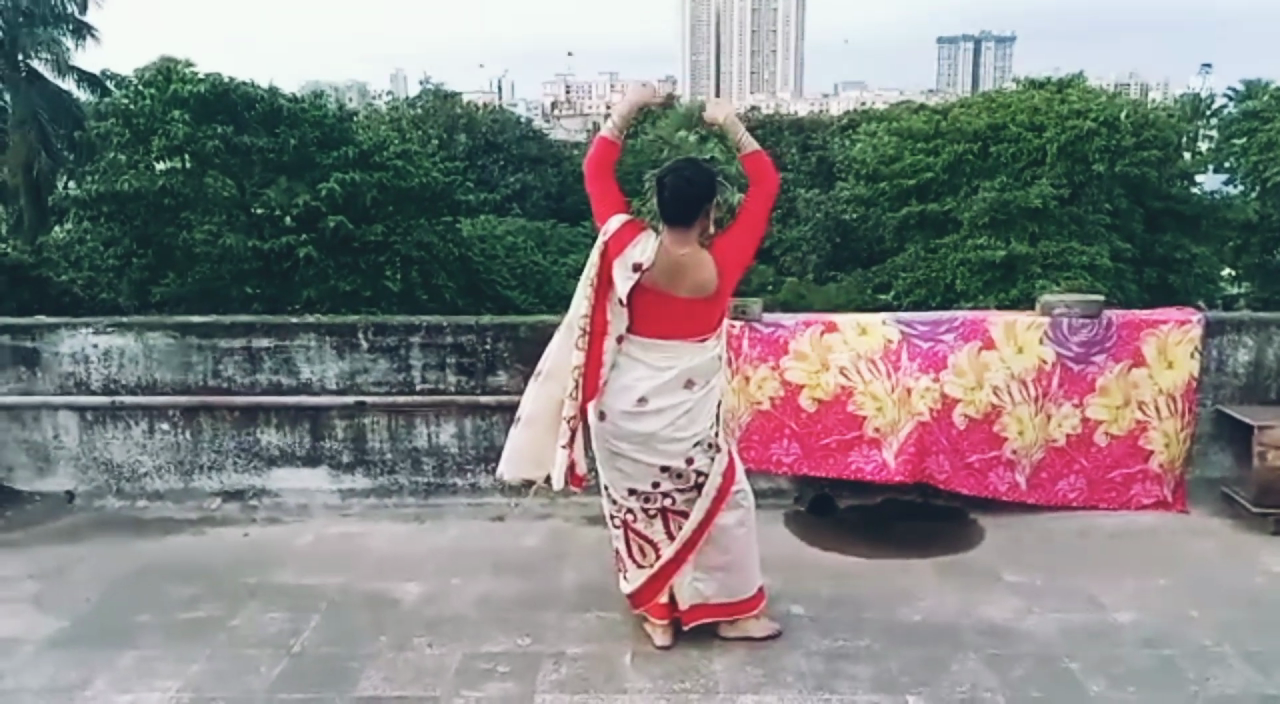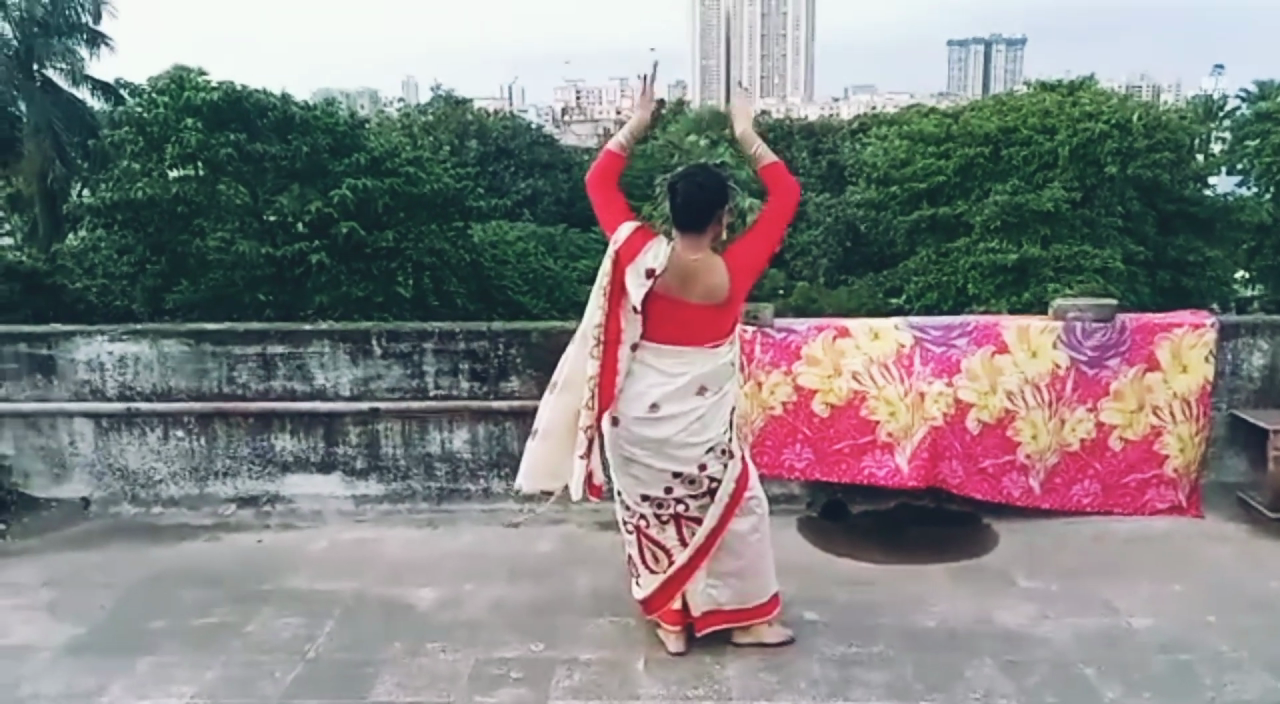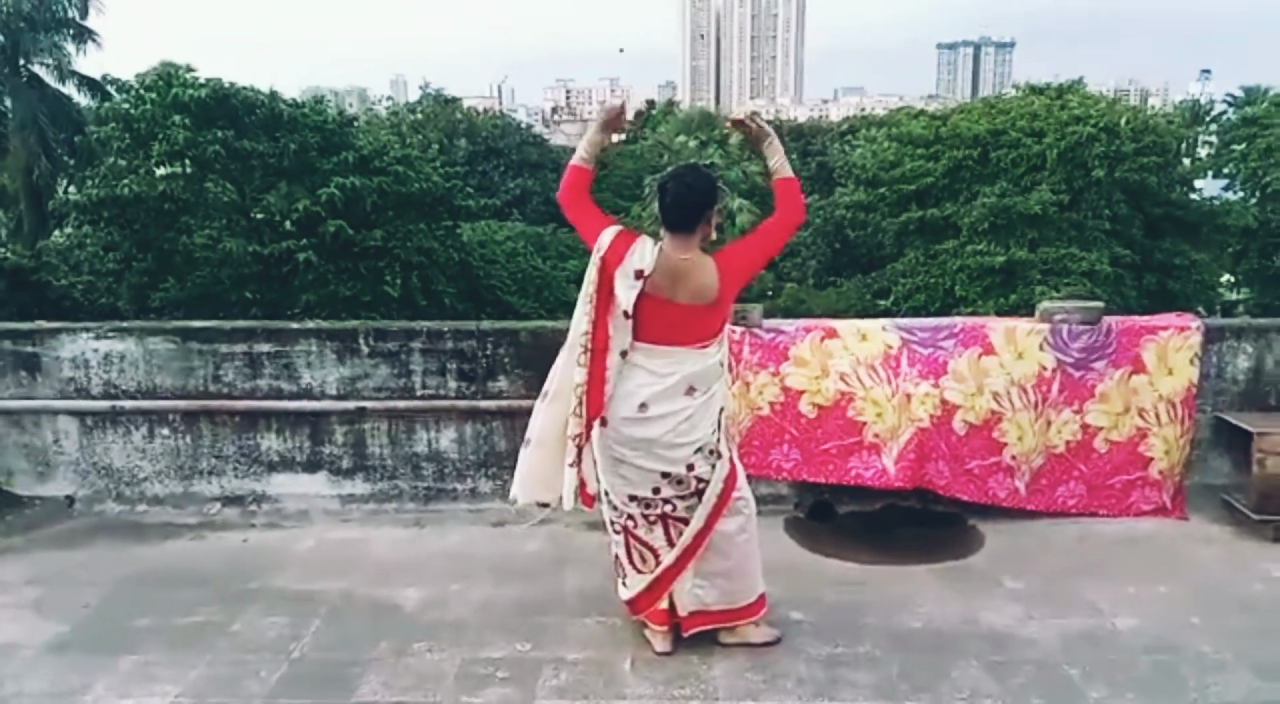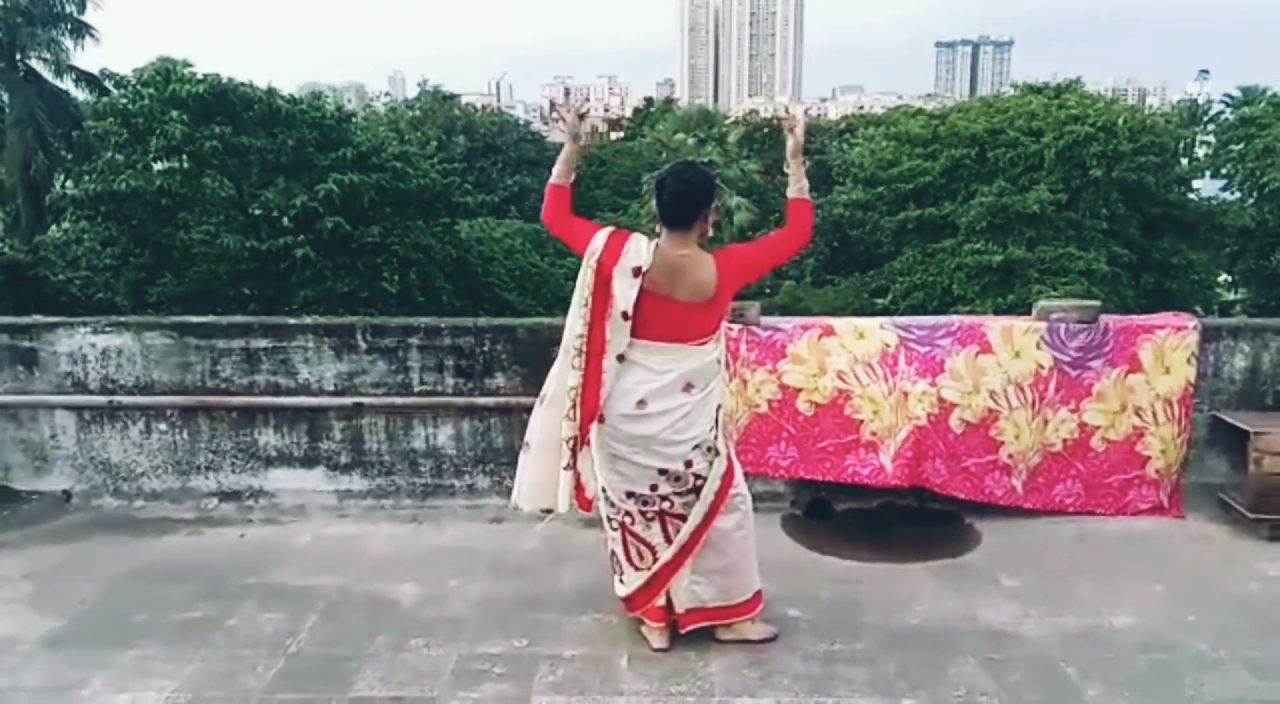
dt=0.3s
person 1, frame 1
left shoulder: (628, 251)
right shoulder: (721, 267)
left elbow: (596, 170)
right elbow: (766, 183)
left wrist: (627, 109)
right wrist: (731, 124)
left hip: (623, 413)
right hip: (686, 421)
left knee: (637, 511)
right knee: (723, 503)
left ankle: (657, 615)
right ankle: (733, 611)
person 1, frame 2
left shoulder: (639, 255)
right shoulder: (733, 272)
left elbow: (599, 181)
right elbow: (786, 196)
left wrist: (636, 124)
right wrist: (747, 135)
left hip: (636, 421)
right hip: (700, 427)
left knee: (651, 515)
right knee: (738, 508)
left ankle: (670, 619)
right ankle: (747, 616)
person 1, frame 3
left shoulder: (627, 258)
right shoulder: (723, 274)
left elbow: (571, 197)
right elbow: (791, 214)
left wrist: (598, 137)
right wrist: (768, 147)
left hip: (627, 420)
right hip: (690, 426)
left knee: (639, 515)
right knee: (724, 510)
left ankle: (657, 621)
right ankle: (734, 617)
person 1, frame 4
left shoulder: (622, 256)
right shoulder: (722, 270)
left elbow: (555, 215)
right elbow: (798, 232)
left wrist: (572, 148)
right wrist: (795, 162)
left hip: (625, 416)
right hip: (687, 423)
left knee: (635, 512)
right knee: (720, 506)
left ankle: (653, 617)
right ankle: (730, 613)
